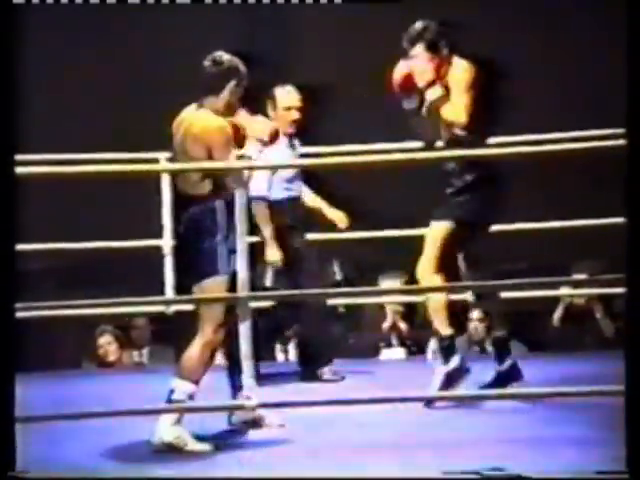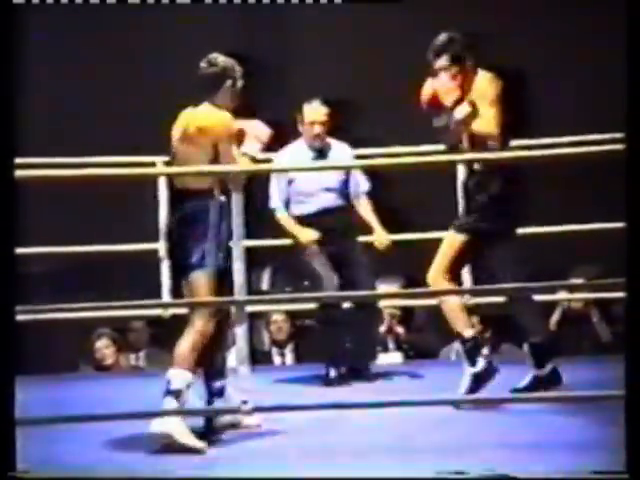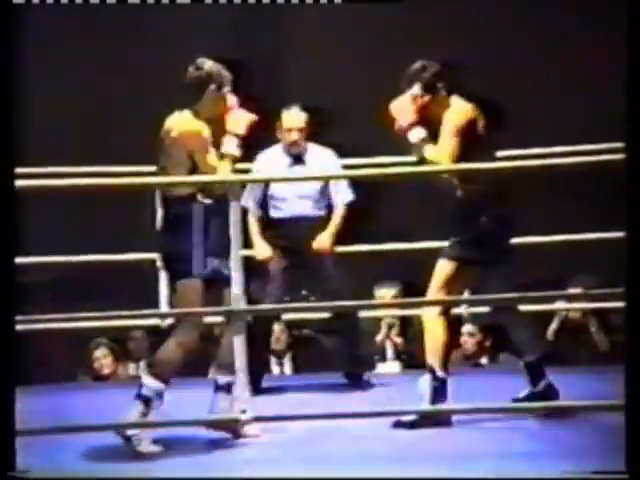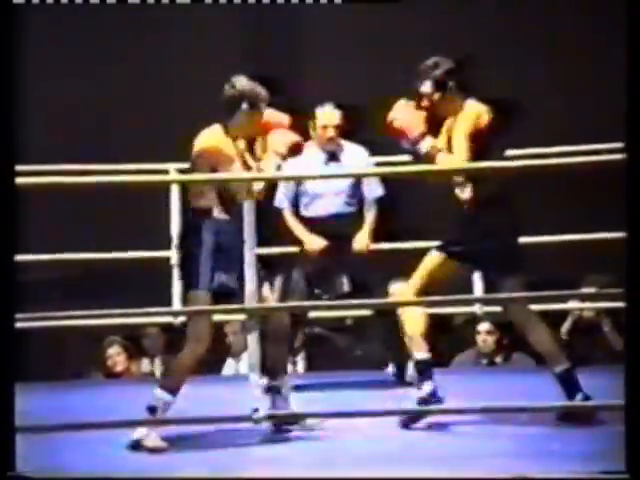
dt=0.4s
person 1, frame 1
left shoulder: (185, 118)
right shoulder: (216, 125)
right elbow: (233, 186)
left wrist: (238, 132)
right wrist: (254, 143)
left hip: (189, 219)
right hip: (210, 222)
left knee: (231, 315)
right knee: (211, 329)
left ankle: (243, 400)
right ankle: (169, 424)
person 1, frame 2
left shoulder: (186, 119)
right shoulder: (220, 121)
right elbow: (235, 178)
right wrist: (254, 143)
left hip: (186, 218)
right hip: (203, 220)
left knee: (211, 319)
right knee: (202, 321)
left ankle: (216, 407)
right ankle: (170, 412)
person 1, frame 3
left shoulder: (190, 126)
right shoulder: (190, 128)
left elbow: (208, 174)
right elbow: (218, 182)
left wrist: (227, 128)
right wrist: (233, 137)
left hip: (204, 228)
right hip: (191, 227)
right knee: (188, 333)
left ankle: (225, 406)
right ankle: (135, 417)
person 1, frame 4
left shoulder: (230, 142)
right shoulder: (217, 143)
left elbow: (246, 178)
right elbow: (246, 194)
left wrist: (261, 136)
right wrist: (273, 154)
left hip: (227, 243)
right hip: (210, 241)
right knee: (197, 343)
right ankle: (146, 423)
person 2, frame 1
left shoulder: (462, 71)
right shoulder: (440, 79)
left elbow: (461, 121)
right elbow: (432, 135)
left wrist: (431, 89)
right wrist: (414, 101)
left hip: (472, 179)
right hip: (462, 179)
left knee: (428, 269)
right knee: (473, 275)
left ankle: (450, 359)
right ankle: (507, 363)
person 2, frame 2
left shoulder: (486, 83)
right shoulder: (467, 92)
left elbow: (492, 136)
right elbow: (463, 145)
left wrist: (458, 109)
right wrist: (445, 114)
left hip: (493, 193)
right hip: (484, 192)
left knee: (438, 276)
right knee: (511, 285)
left ankle: (476, 359)
right ankle: (545, 370)
person 2, frame 3
left shoulder: (459, 113)
right shoulder: (450, 115)
left elbow: (444, 163)
right elbow: (440, 166)
left wrist: (414, 130)
right wrist: (413, 127)
left hip: (480, 218)
right hip: (485, 218)
left knee: (435, 303)
right knee: (502, 304)
left ankle: (436, 401)
right ankle: (540, 384)
person 2, frame 4
left shoulder: (473, 115)
right shoulder: (451, 120)
left elbow: (459, 169)
right elbow: (442, 166)
left wrist: (420, 137)
right wrist: (419, 137)
left hip: (481, 222)
right hip: (484, 222)
left knee: (406, 294)
right knee: (519, 313)
left ankle: (424, 385)
right ankle: (576, 395)
person 3, frame 1
left shoulder: (290, 141)
right shoulder: (266, 144)
right elbow: (257, 197)
left wrist: (326, 209)
right wrist: (270, 242)
left hip: (290, 220)
right hip: (280, 223)
left knee: (301, 292)
right knee: (311, 289)
right ankle: (316, 364)
person 3, frame 2
left shoulder: (343, 152)
right shoulder: (286, 158)
left elbow: (359, 195)
right elbow: (278, 208)
left wrist: (376, 227)
right wrist: (298, 231)
left hip: (342, 230)
right hip: (312, 235)
left knee: (366, 292)
right knee: (329, 289)
left ankle: (358, 363)
right ankle: (335, 364)
person 3, frame 3
left shoulder: (325, 158)
right shoulder: (264, 161)
left elbow: (341, 202)
right elbow: (253, 207)
left wrist: (330, 234)
right wrist: (257, 241)
left hip: (317, 236)
right hip: (280, 239)
left knee: (341, 301)
right knee: (267, 306)
left ankle: (355, 370)
right ankle: (253, 377)
person 3, frame 4
left shoulder: (357, 155)
right shoulder: (298, 160)
left elbow: (371, 199)
right elbow: (285, 206)
left wrist: (365, 232)
right wrist: (305, 237)
left hip: (349, 231)
right hip: (313, 234)
right knee: (294, 303)
right ankle: (275, 373)
